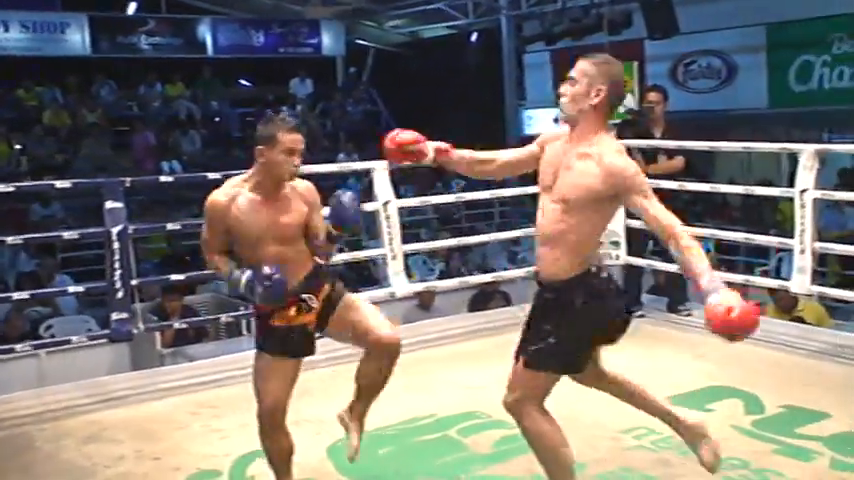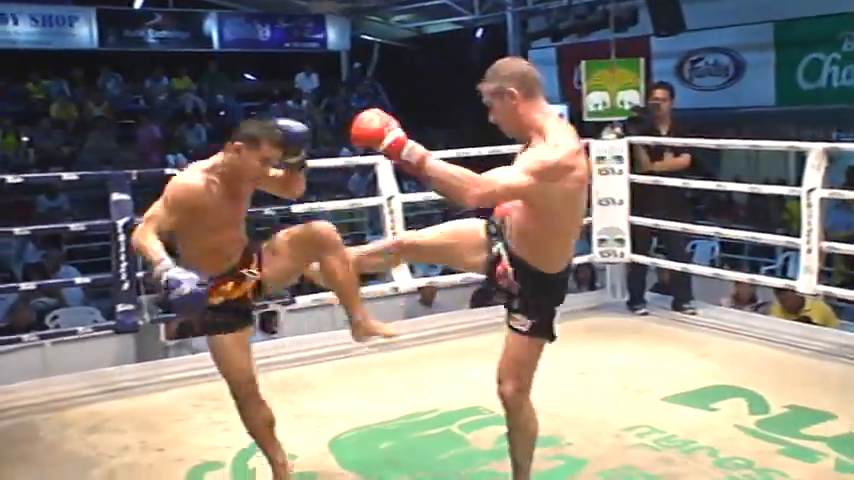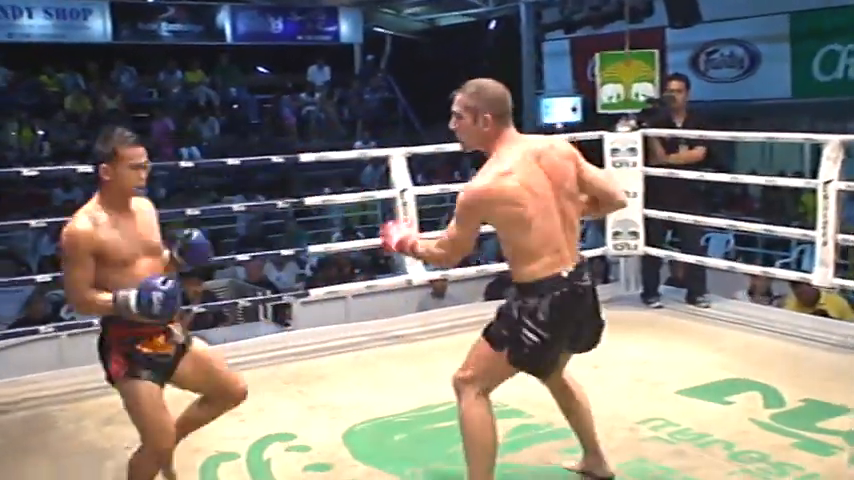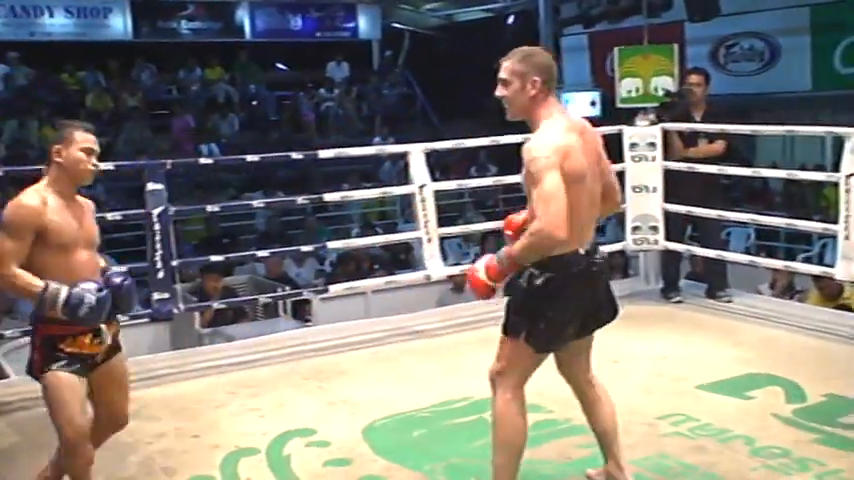
dt=0.3s
person 1, frame 1
left shoulder: (614, 166)
right shoulder: (553, 142)
left elbow: (673, 229)
right elbow: (491, 167)
left wrist: (711, 285)
right wrist: (435, 152)
left hip: (569, 298)
right hip: (577, 290)
left knee: (522, 403)
right knee: (588, 373)
right ankle: (687, 428)
person 1, frame 2
left shoulder: (557, 153)
right shoulder: (554, 136)
left elbow: (476, 192)
left wrist: (403, 148)
left hip: (538, 280)
right hip: (503, 241)
left knee: (512, 390)
right knee: (411, 245)
person 1, frame 3
left shoulder: (483, 189)
right shoulder: (558, 149)
left elbow: (446, 254)
right elbow: (616, 199)
left wrist: (402, 239)
left hip: (541, 301)
right hip: (577, 286)
left knee: (469, 384)
right knee: (551, 373)
person 1, frame 4
left shoulder: (541, 147)
right shoulder: (585, 132)
left elbow: (550, 231)
right elbow: (612, 199)
left wrist: (498, 263)
left hip: (554, 274)
right hip: (587, 267)
left knee: (505, 380)
right knee: (579, 373)
person 2, frame 1
left shoulder: (304, 191)
right shoulder: (223, 202)
left elbow: (322, 247)
right elbow: (215, 253)
left wrist: (335, 228)
right wrist: (243, 279)
left hip: (319, 292)
right hip: (276, 314)
left knee: (387, 343)
right knee: (270, 413)
left ankle: (355, 414)
person 2, frame 2
left shoulder: (245, 169)
right shoulder: (189, 185)
left elbow: (293, 189)
right elbow: (143, 234)
left wrist: (293, 160)
right wrist: (169, 272)
left hip: (252, 266)
right hip: (216, 294)
left knee: (322, 234)
right knee: (245, 392)
left ankle: (359, 320)
person 2, frame 3
left shoulder: (143, 207)
right shoulder: (83, 229)
right elbow: (79, 299)
left wrist: (180, 255)
right wrist: (132, 302)
left hip: (170, 334)
right hip: (129, 344)
left knee: (234, 391)
right knee: (160, 443)
person 2, frame 4
left shoulder: (85, 206)
right shoulder: (29, 206)
left wrist: (111, 278)
right wrist: (60, 297)
left hip: (101, 332)
right hip: (58, 340)
left knee: (114, 421)
right knee: (77, 436)
person 3, frame 1
left shoulder: (676, 134)
right shoulder: (635, 133)
left elbow: (679, 164)
left wrist: (647, 169)
left hip: (668, 202)
left knee: (673, 253)
right knee: (635, 253)
left ankle: (677, 301)
right ankle: (633, 302)
person 3, frame 2
left shoulder: (681, 132)
right shoulder: (642, 130)
left elbow: (685, 161)
right elbow: (641, 165)
left wrist: (653, 166)
right wrist: (647, 148)
left hip: (672, 201)
right hip: (644, 200)
left knee: (679, 252)
right knee: (639, 252)
left ankle: (682, 300)
right ankle: (636, 300)
person 3, frame 3
left shoulder: (697, 123)
right shoulder: (657, 123)
left elbow: (700, 154)
right elbow: (656, 158)
left wrist: (668, 158)
left hip: (688, 194)
right hip: (659, 193)
left knee: (693, 245)
right knee: (653, 245)
left ankle: (696, 292)
right ankle: (650, 293)
person 3, frame 4
left shoulder: (716, 117)
right shoulder: (677, 116)
left elbow: (719, 147)
right elbow: (675, 151)
left wrist: (686, 152)
left hip: (707, 187)
right hip: (678, 187)
left knee: (713, 239)
right knee: (673, 238)
left ankle: (717, 287)
right ankle: (670, 287)
